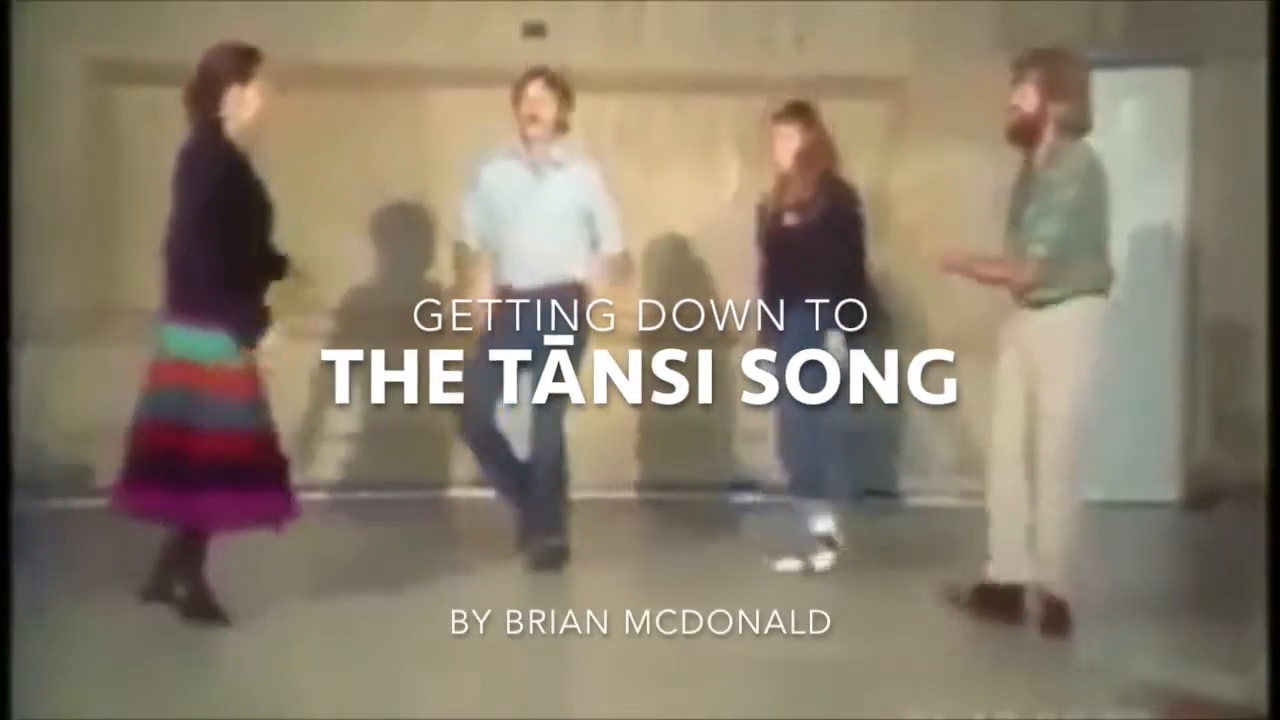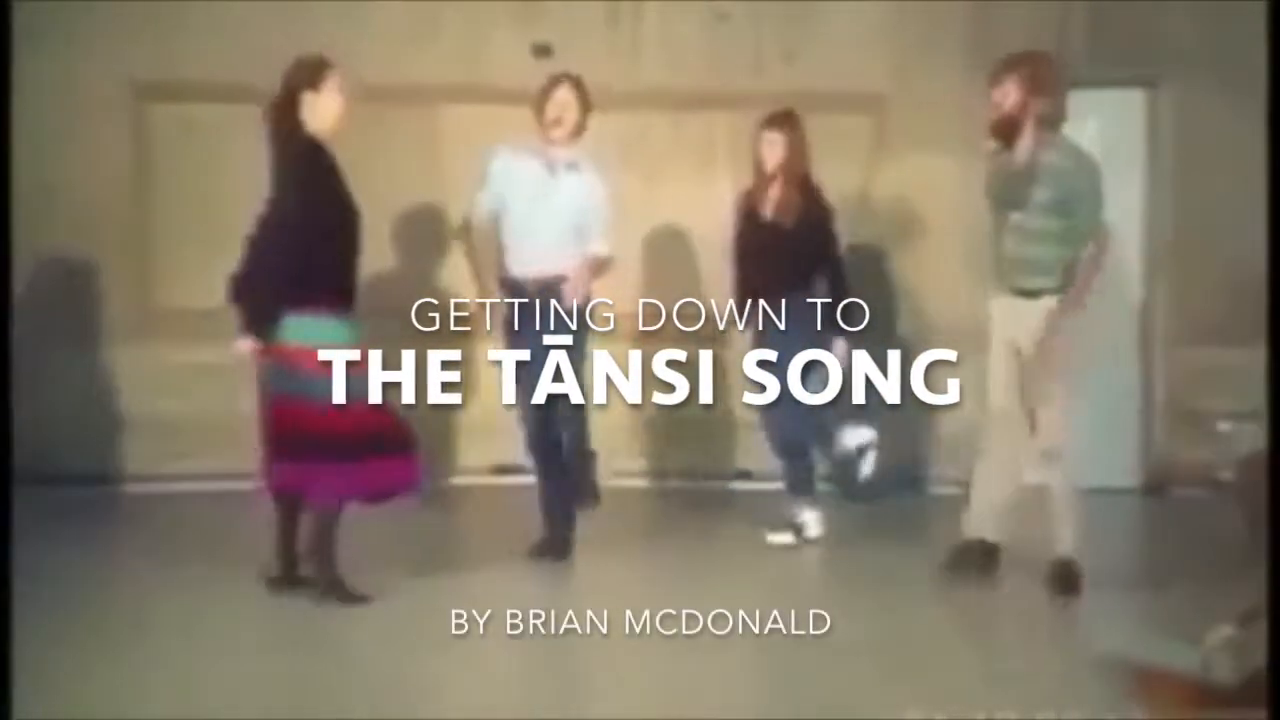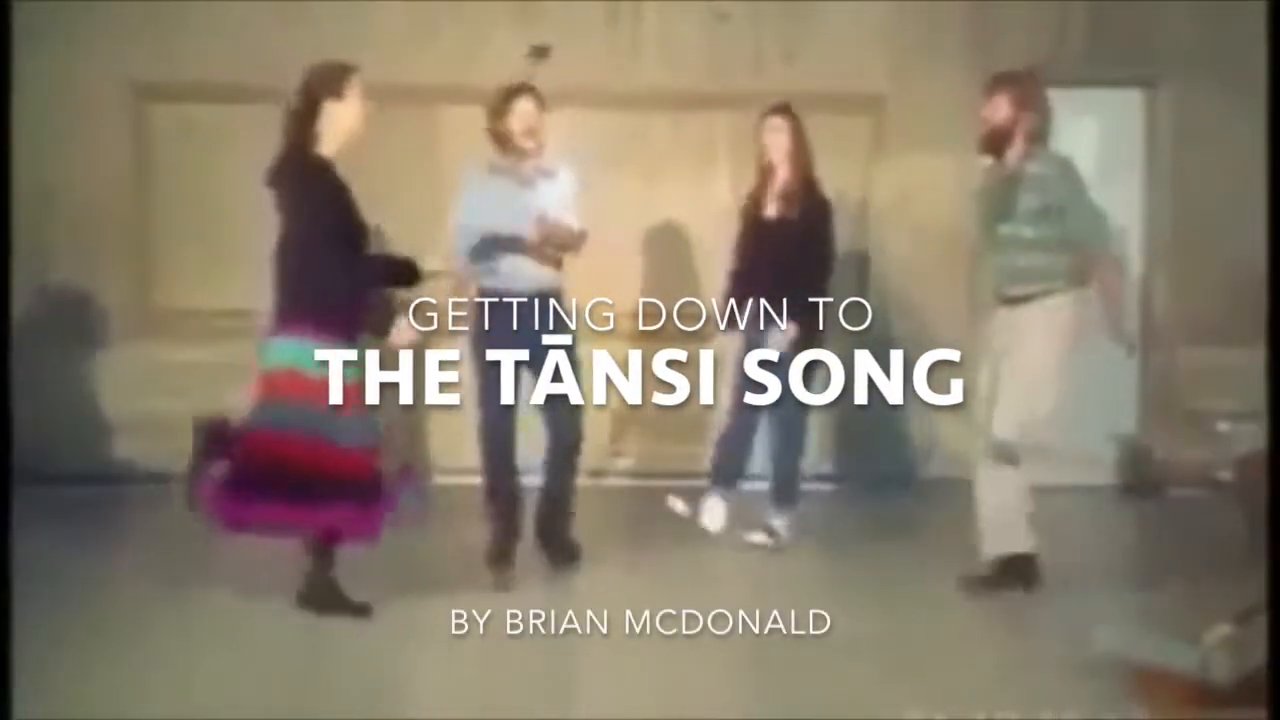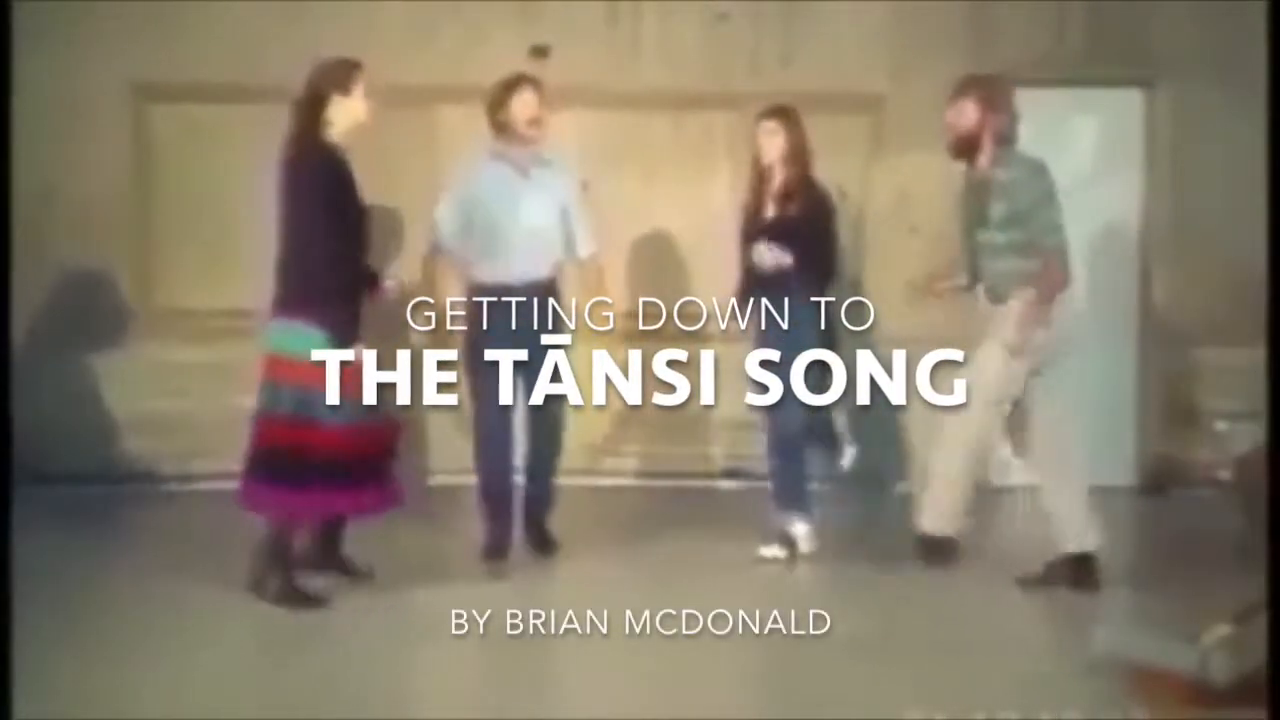
dt=0.7s
person 1, frame 1
left shoulder: (220, 160)
right shoulder: (212, 163)
right elbow: (209, 259)
left wrist: (275, 266)
right wrist: (255, 322)
left hip: (210, 325)
right hip: (206, 328)
left knee: (205, 450)
right knee: (218, 451)
left ankle: (170, 572)
right ankle: (188, 583)
person 1, frame 2
left shoulder: (302, 159)
right shoulder: (307, 160)
left elbow: (271, 239)
right elbow: (276, 242)
left wrist: (253, 311)
right wrist: (255, 322)
left hip: (305, 318)
right hip: (312, 321)
left knee: (311, 442)
right knee: (341, 438)
left ankle: (286, 562)
right ankle: (321, 566)
person 1, frame 3
left shoulder: (307, 175)
right shoulder: (314, 178)
left elbow: (344, 258)
right elbow: (328, 262)
left wrist: (413, 272)
left hip: (318, 335)
right hip: (315, 340)
left knee: (319, 460)
right knee: (323, 462)
person 1, frame 4
left shoulder: (317, 161)
right shoulder: (318, 164)
right elbow: (321, 253)
left wrist: (370, 281)
right wrist: (344, 333)
left hip: (317, 324)
right hip: (313, 328)
left knee: (336, 440)
right knee: (319, 444)
left ankle: (322, 545)
right ankle: (273, 566)
person 2, frame 1
left shoulder: (1077, 172)
right shoulder: (1036, 163)
left elbow: (1031, 268)
left wrist: (967, 266)
left hip: (1066, 318)
right hip: (1028, 316)
left knee: (1053, 453)
right knee: (1006, 446)
left ankle: (1048, 588)
right ankle: (1003, 582)
person 2, frame 2
left shoulder: (1073, 164)
right shoulder: (999, 162)
left elbow: (1091, 249)
left wrist: (1060, 321)
left hip: (1050, 311)
right hip: (1006, 305)
left knee: (1053, 434)
right knee: (998, 424)
left ankle: (1067, 554)
right ankle: (984, 537)
person 2, frame 3
left shoulder: (1055, 174)
right shoulder: (994, 177)
left elbow: (1099, 253)
left wrist: (1116, 320)
right wrist: (985, 308)
left hip: (1045, 313)
right hip: (1003, 315)
left knee: (1008, 430)
right knee: (995, 433)
right ankle: (1010, 554)
person 2, frame 4
left shoulder: (1024, 175)
right shoulder: (976, 180)
left elbow: (1055, 261)
left wrist: (1031, 319)
right wrist: (955, 280)
left hip: (1026, 315)
right hip: (1003, 311)
left knee: (966, 408)
left ankle: (937, 528)
right ankle: (1078, 557)
person 3, frame 1
left shoulder: (584, 176)
right shoulder: (492, 171)
left elbow: (612, 246)
right elbow: (475, 241)
right wrist: (474, 290)
left hip: (560, 303)
right hip: (508, 303)
left knee: (547, 417)
right knee: (474, 414)
left ankle: (551, 534)
right ankle: (528, 503)
person 3, frame 2
left shoulder: (589, 181)
right shoulder: (506, 161)
left elbow: (601, 252)
right elbow: (483, 224)
left wrist: (586, 274)
right wrist: (489, 282)
left hip: (564, 298)
right hip: (519, 297)
left knee: (560, 396)
right knee: (535, 412)
left ankle: (580, 474)
right ankle: (558, 524)
person 3, frame 3
left shoulder: (562, 180)
right shoulder: (477, 186)
left elbow: (573, 238)
right elbow: (464, 255)
left wrist: (550, 232)
right wrist: (466, 287)
left hip: (546, 308)
right hip: (497, 310)
left knee: (566, 422)
right knee: (497, 426)
left ankle: (554, 527)
right ankle: (504, 533)
person 3, frame 4
left shoulder: (560, 176)
right shoulder: (475, 175)
left elbow: (583, 247)
right elbow: (445, 244)
left hip: (541, 301)
right hip: (490, 302)
left knee: (547, 414)
right knee: (492, 417)
left ankle: (537, 517)
right ankle: (497, 525)
person 4, frame 1
left shoulder: (836, 199)
right shoulder: (774, 207)
left elbow: (854, 273)
left wrist: (843, 329)
right wrist: (771, 338)
left hip: (828, 329)
right hip: (792, 327)
left knee: (807, 425)
right knee: (793, 431)
left ankle: (824, 525)
right ankle: (818, 534)
person 4, frame 2
left shoulder: (809, 204)
right shoulder: (752, 201)
left elbow: (831, 269)
left wrist: (839, 330)
right wrist: (747, 312)
left hip: (799, 317)
right hip: (768, 319)
left knee: (785, 417)
right knee: (780, 420)
right ankle: (806, 514)
person 4, frame 3
left shoulder: (811, 203)
right shoulder: (756, 200)
left elbow: (818, 270)
right elbow: (745, 262)
left wrist: (795, 322)
right wrist: (735, 312)
left hip: (792, 324)
right hip: (759, 321)
left knee: (786, 420)
right knee: (743, 413)
left ankle: (779, 517)
right ankle: (717, 502)
person 4, frame 4
left shoulder: (813, 200)
right shoulder: (757, 202)
left elbow: (826, 267)
left wrist: (785, 259)
left hip: (803, 318)
right hip: (769, 319)
left knee: (792, 420)
right knee: (781, 422)
right ankle: (797, 524)
